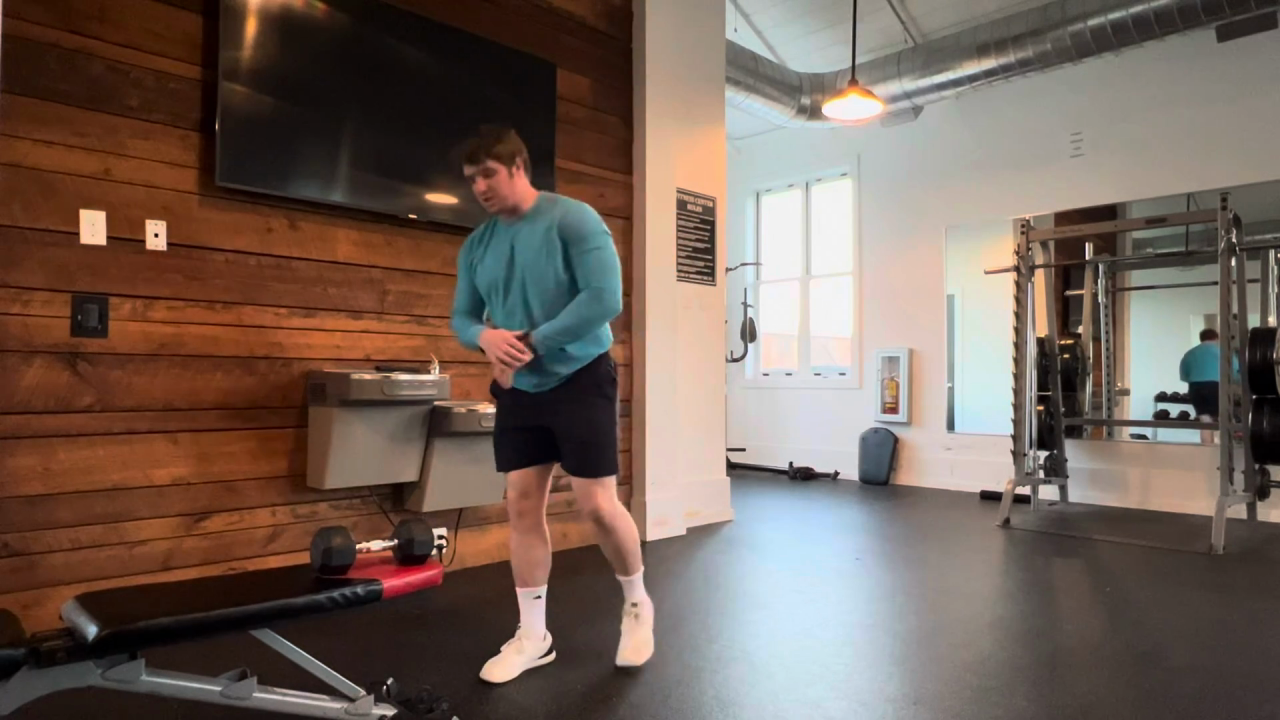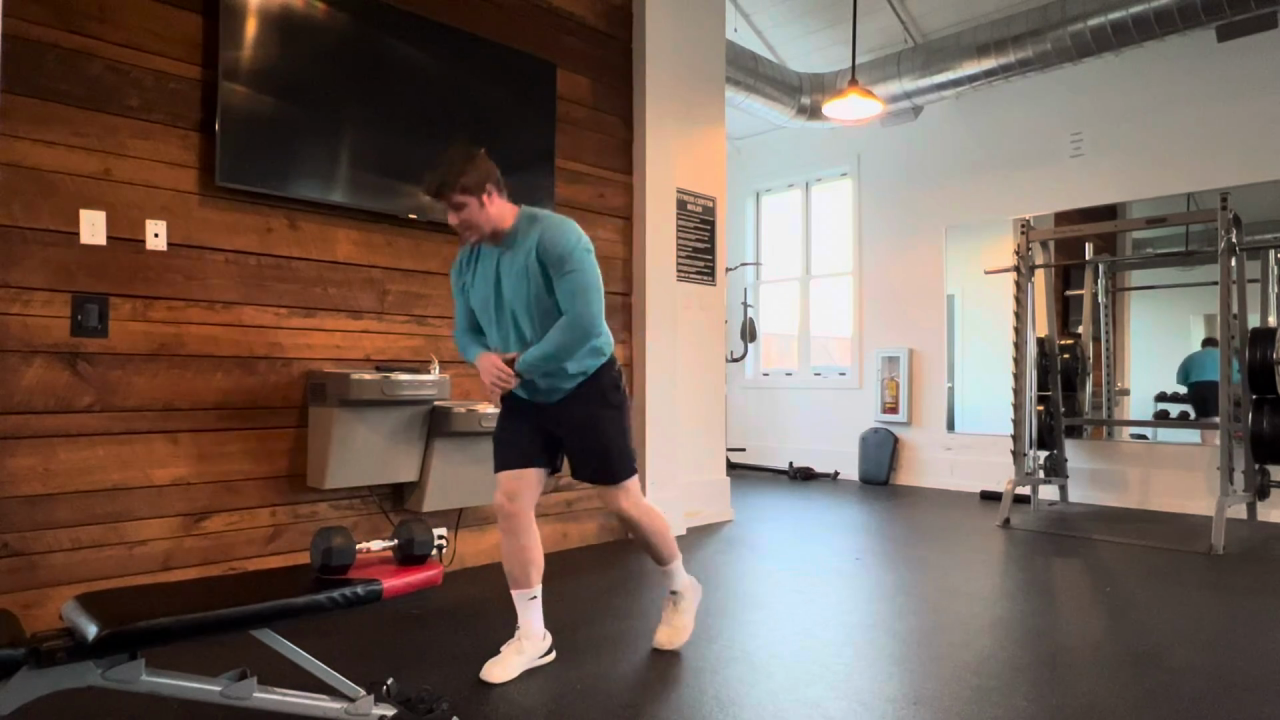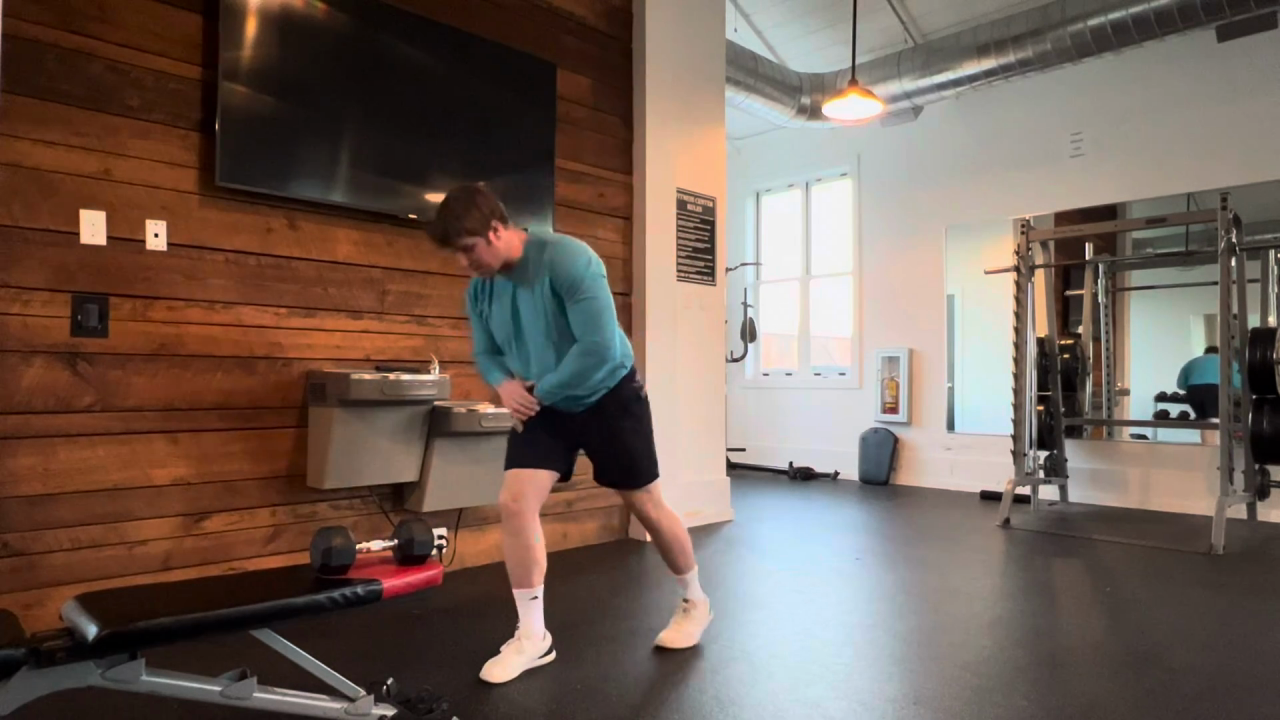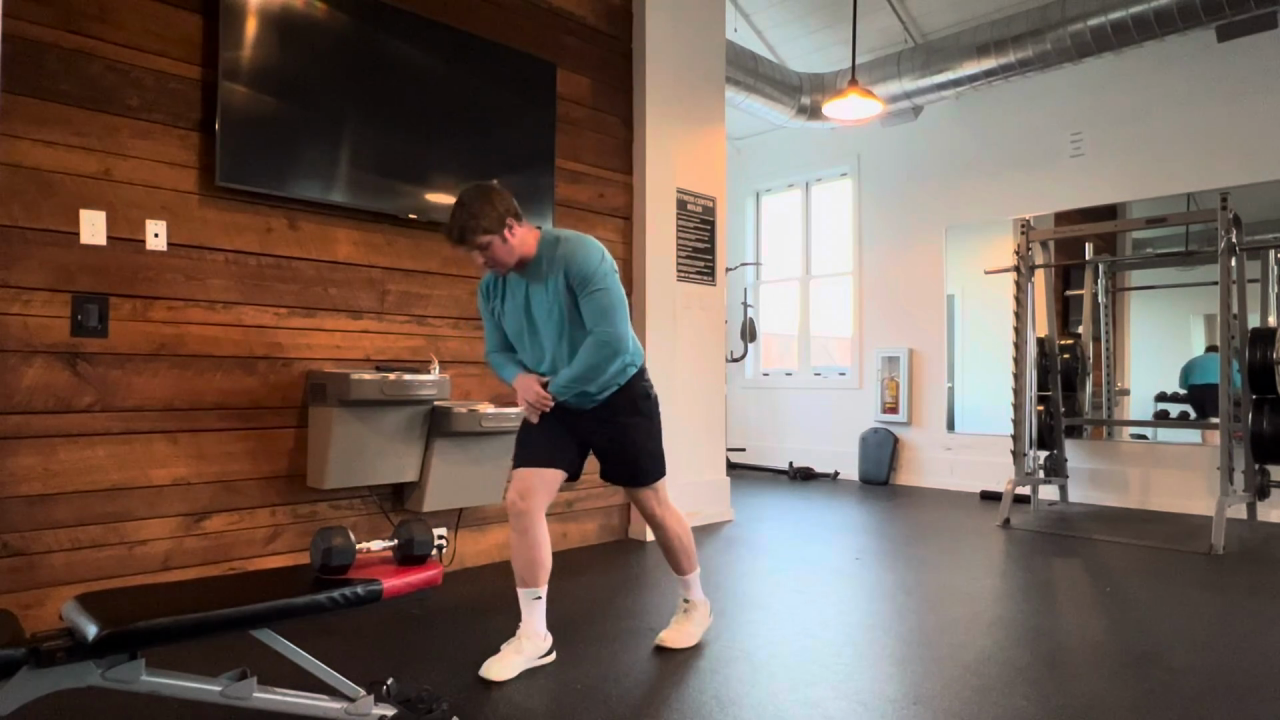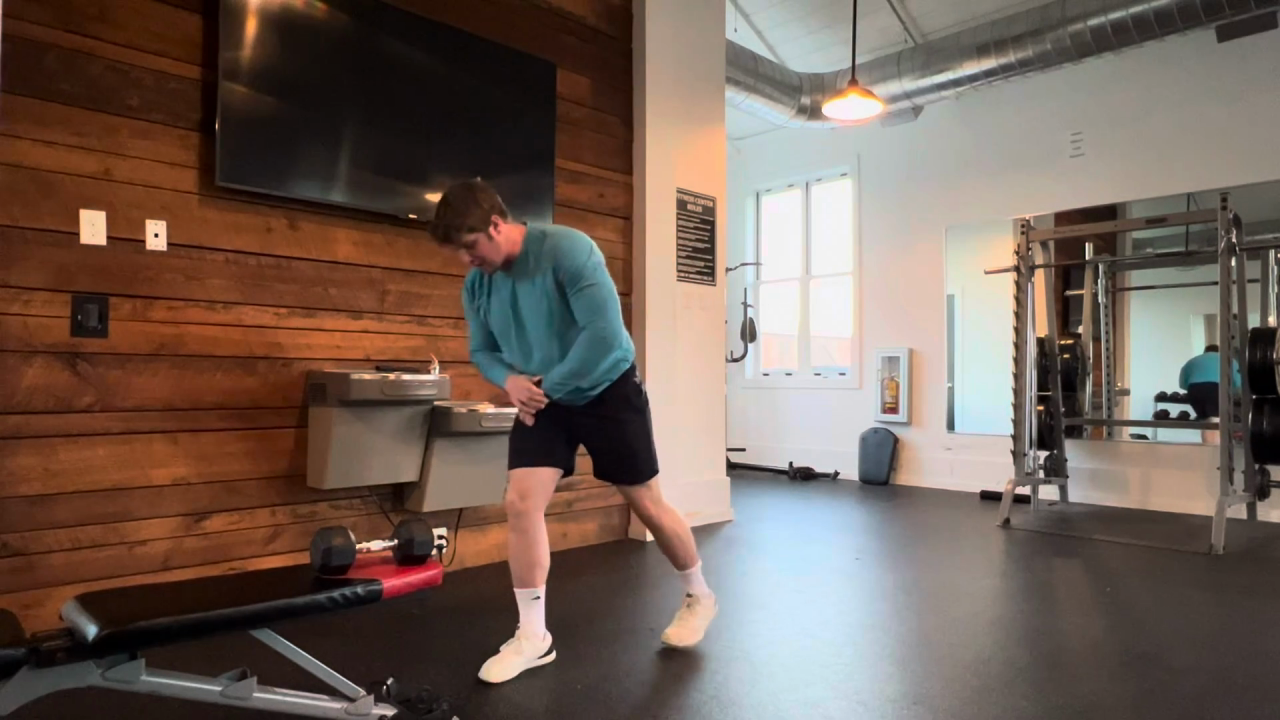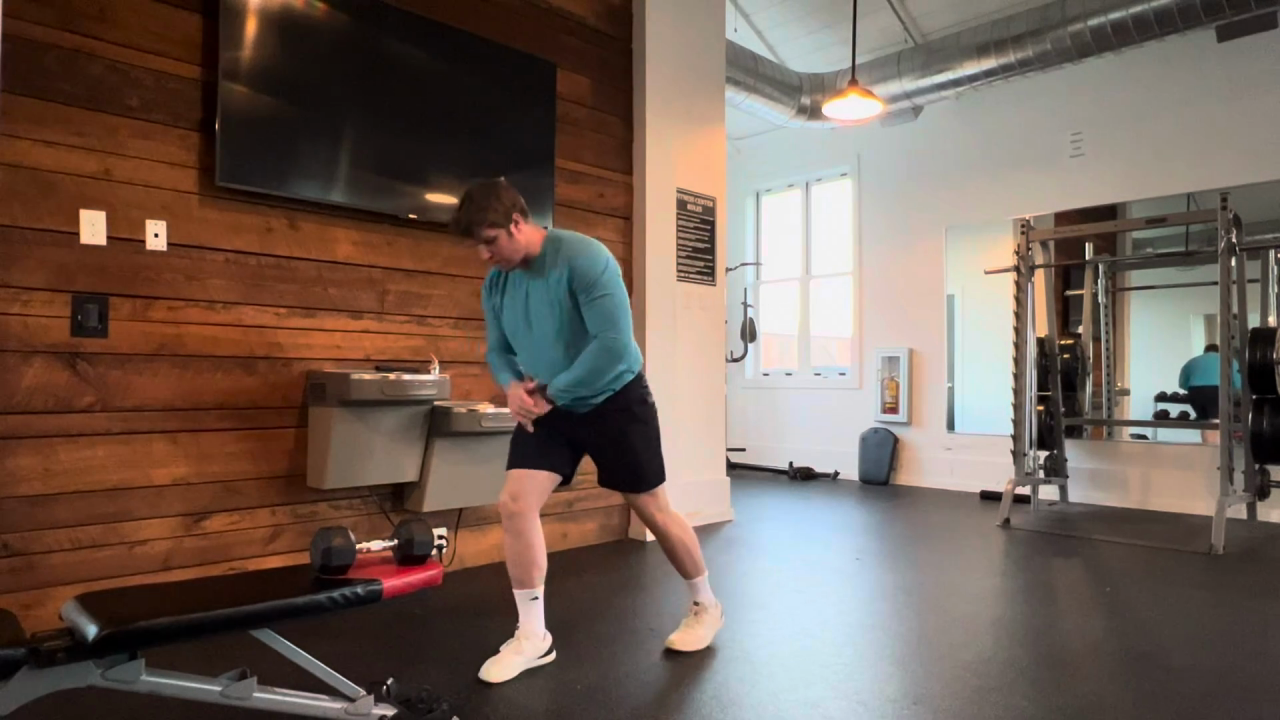
dt=0.3s
person 1, frame 1
left shoulder: (573, 219)
right shoulder: (476, 245)
left elbow: (605, 298)
right elbow: (461, 316)
left wrist: (532, 342)
right wrist: (485, 336)
left hip: (580, 378)
right hip: (519, 388)
left knee: (596, 503)
right knee: (522, 506)
left ankle: (636, 604)
right ankle: (532, 635)
person 1, frame 2
left shoulder: (556, 236)
right shoulder: (466, 264)
left elbow: (586, 321)
right elbow: (465, 331)
left wrist: (520, 365)
right wrist: (481, 358)
left hip: (587, 386)
right hip: (524, 399)
left knee: (623, 503)
right knee: (510, 506)
left ankle: (682, 588)
right ankle: (532, 636)
person 1, frame 3
left shoulder: (567, 259)
right shoulder: (480, 290)
left elbow: (599, 346)
right elbow: (485, 353)
left wrist: (539, 391)
right wrist: (505, 385)
left hip: (609, 396)
right hip: (544, 409)
left knee: (646, 505)
right knee: (514, 505)
left ankle: (694, 602)
right ankle: (532, 637)
person 1, frame 4
left shoulder: (579, 255)
right shoulder: (492, 287)
left elbow: (613, 339)
right elbow: (497, 350)
left wrist: (555, 388)
right wrist: (519, 378)
left hip: (618, 394)
right hip: (553, 405)
left knee: (652, 505)
right knee: (522, 503)
left ankle: (695, 603)
right ankle: (533, 636)
person 1, frame 5
left shoulder: (567, 249)
right shoulder: (477, 284)
left elbow: (605, 332)
right elbow: (482, 350)
left wrist: (548, 386)
right wrist: (509, 379)
left hip: (609, 390)
right hip: (543, 402)
left knee: (645, 503)
right knee: (520, 504)
left ankle: (698, 596)
right ankle: (532, 637)
person 1, frame 6
left shoulder: (583, 258)
right shoulder: (496, 284)
left elbow: (616, 344)
right elbow: (498, 349)
left wrist: (548, 395)
right wrist: (512, 383)
left hip: (616, 400)
right hip: (550, 407)
left knee: (653, 511)
right knee: (514, 505)
left ankle: (706, 605)
right ankle: (532, 637)
